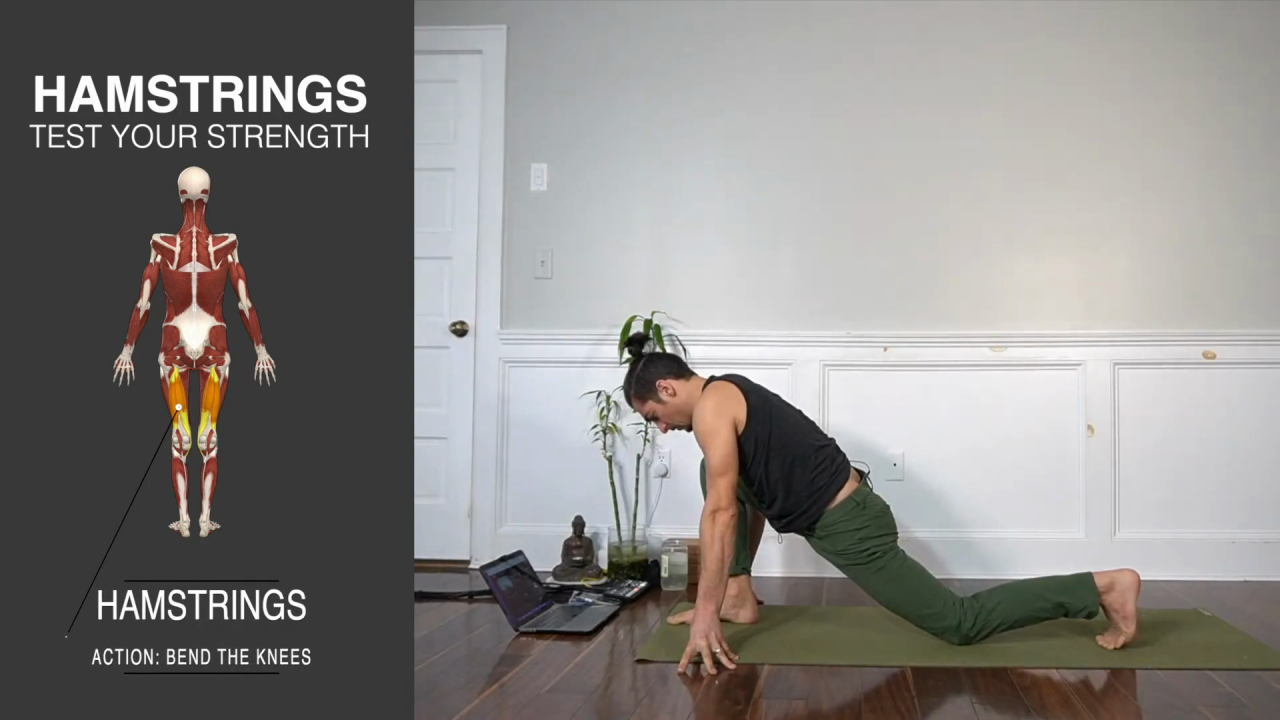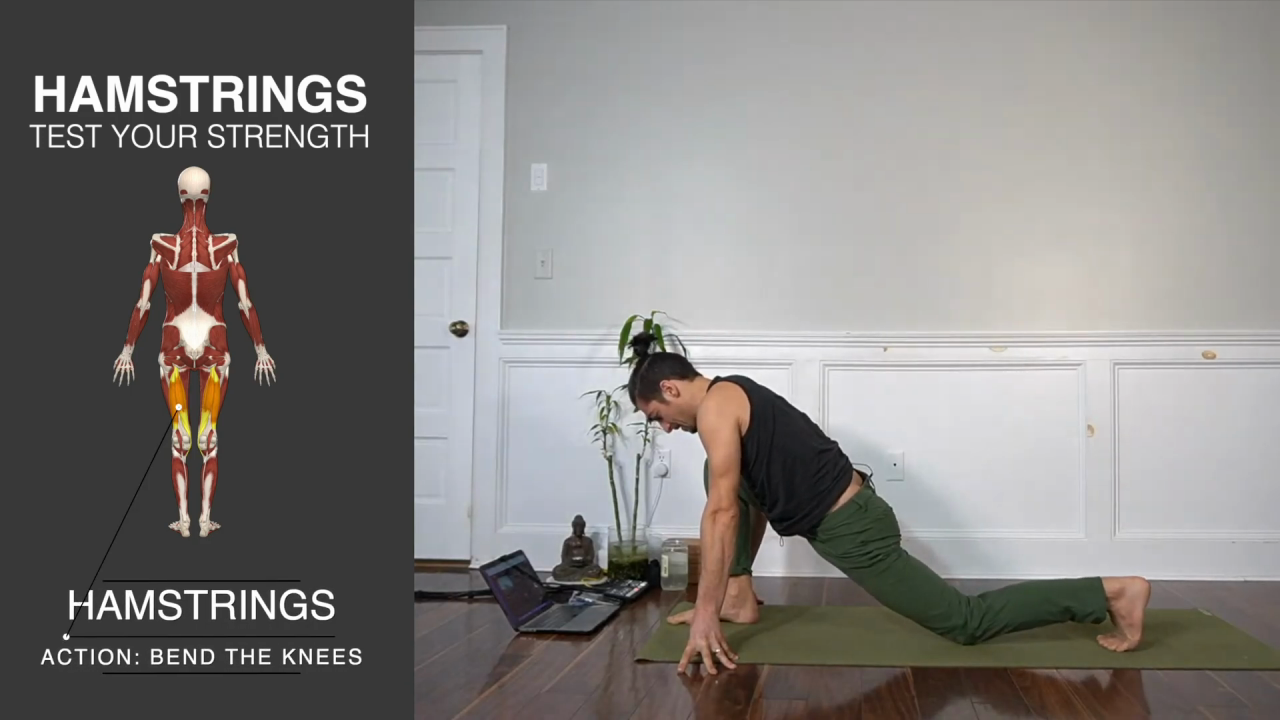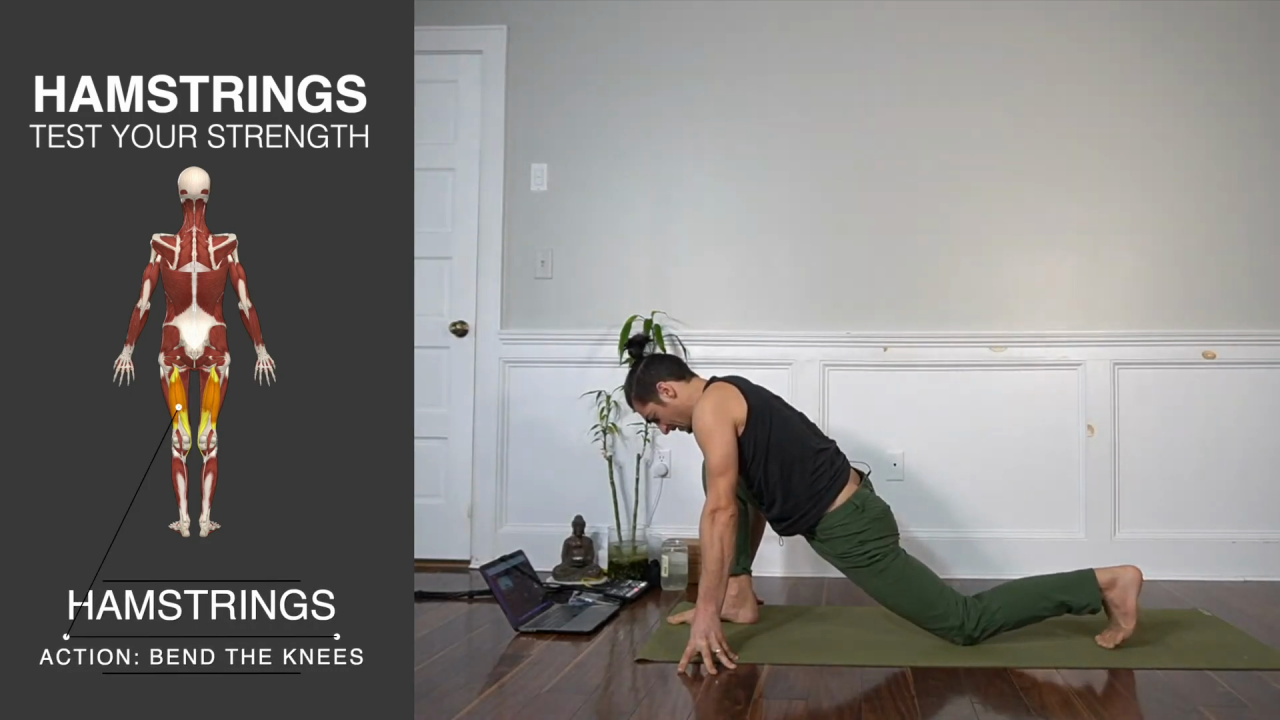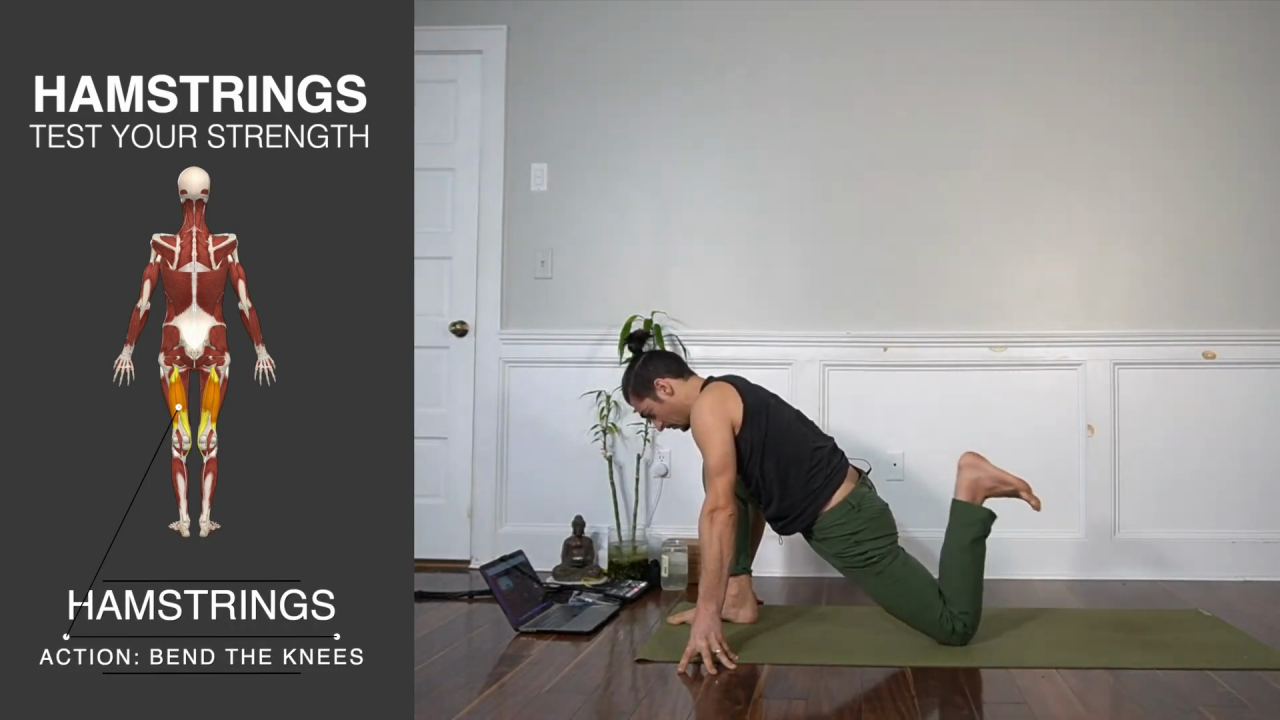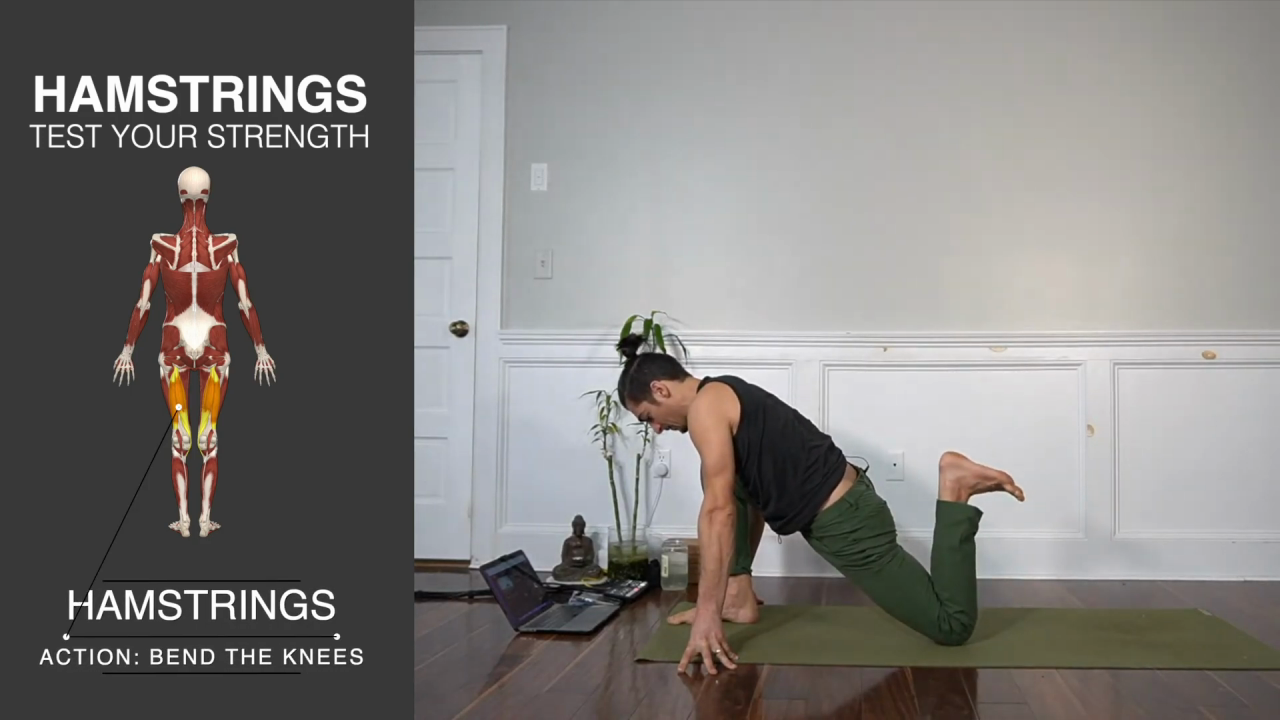
dt=1s
person 1, frame 1
left shoulder: (711, 405)
right shoulder: (731, 393)
left elbow: (721, 512)
right elbow: (752, 495)
left wrist: (705, 615)
right wrist: (727, 587)
left hip: (849, 527)
right hip: (843, 508)
left knee: (959, 622)
right knee: (716, 473)
left ankle: (1104, 587)
right ankle: (740, 597)
person 1, frame 2
left shoulder: (715, 404)
right shoulder: (736, 395)
left elbow: (721, 512)
right elbow: (756, 494)
left wrist: (705, 615)
right wrist: (731, 584)
left hip: (851, 530)
right hip: (845, 510)
left knee: (965, 621)
right knee: (726, 477)
left ankle: (1113, 592)
right ankle: (741, 596)
person 1, frame 3
left shoulder: (710, 405)
right shoulder: (731, 395)
left elbow: (720, 512)
right elbow: (753, 496)
left wrist: (706, 616)
right wrist: (727, 589)
left hip: (850, 529)
right hip: (845, 507)
left knee: (965, 622)
right knee: (722, 477)
left ankle: (1106, 584)
right ankle: (741, 597)
person 1, frame 4
left shoulder: (707, 406)
right shoulder: (727, 393)
left elbow: (719, 512)
right elbow: (748, 496)
left wrist: (706, 615)
right wrist: (727, 593)
left hip: (848, 526)
right hip: (841, 506)
left knee: (954, 625)
right knee: (722, 480)
left ankle: (971, 490)
right ankle: (740, 598)
person 1, frame 5
left shoulder: (704, 406)
right shoulder: (724, 396)
left elbow: (719, 511)
right elbow: (751, 495)
left wrist: (707, 613)
right wrist: (728, 588)
left hip: (847, 523)
right hip: (839, 503)
left knee: (952, 625)
left ankle: (955, 489)
right ankle: (740, 597)
